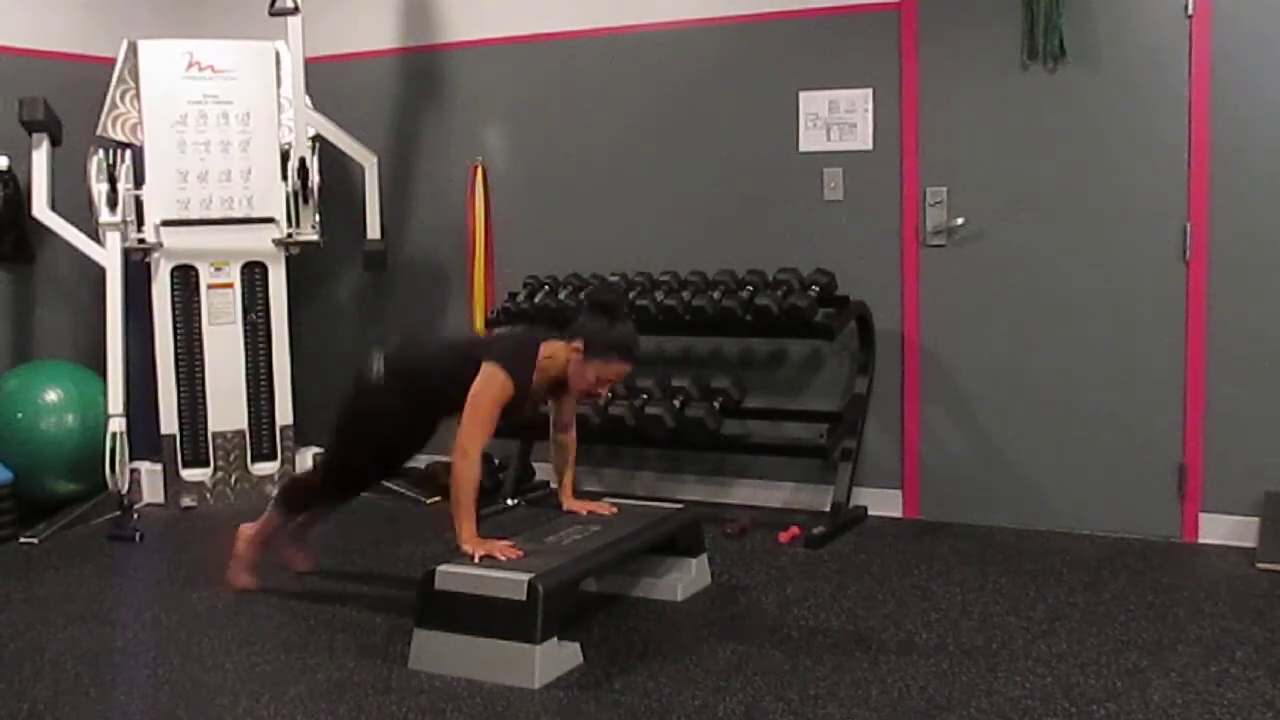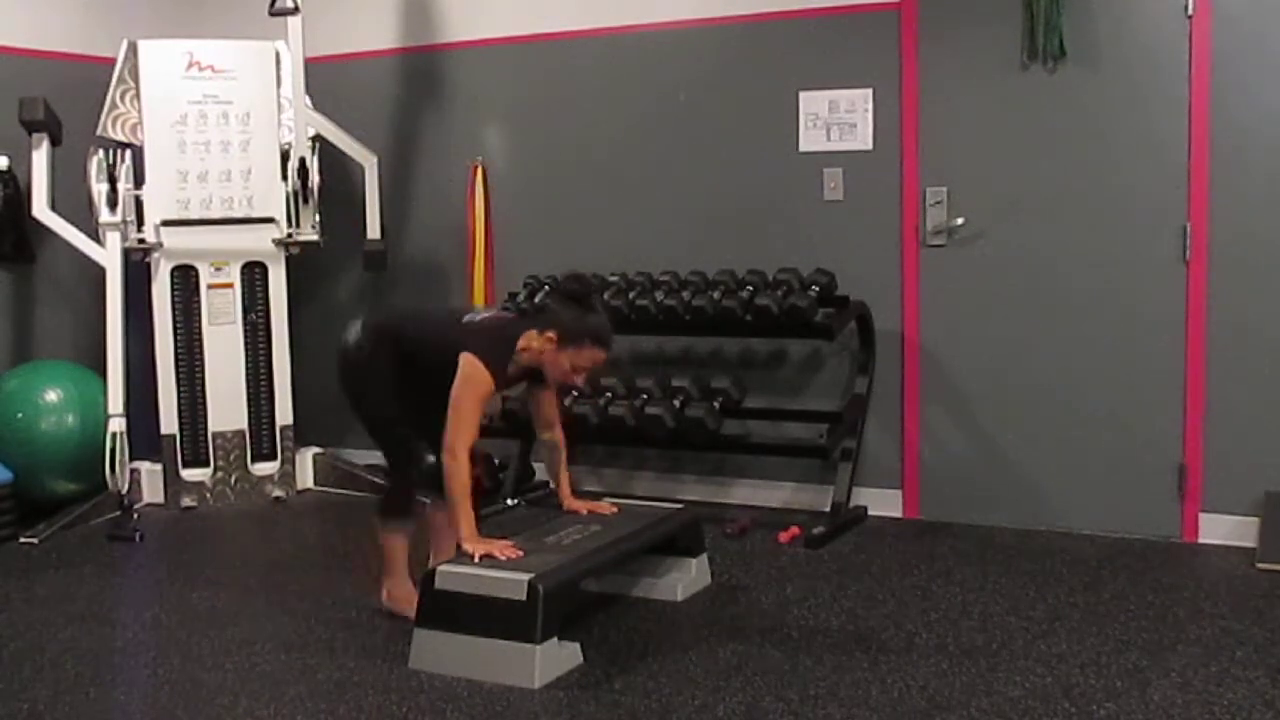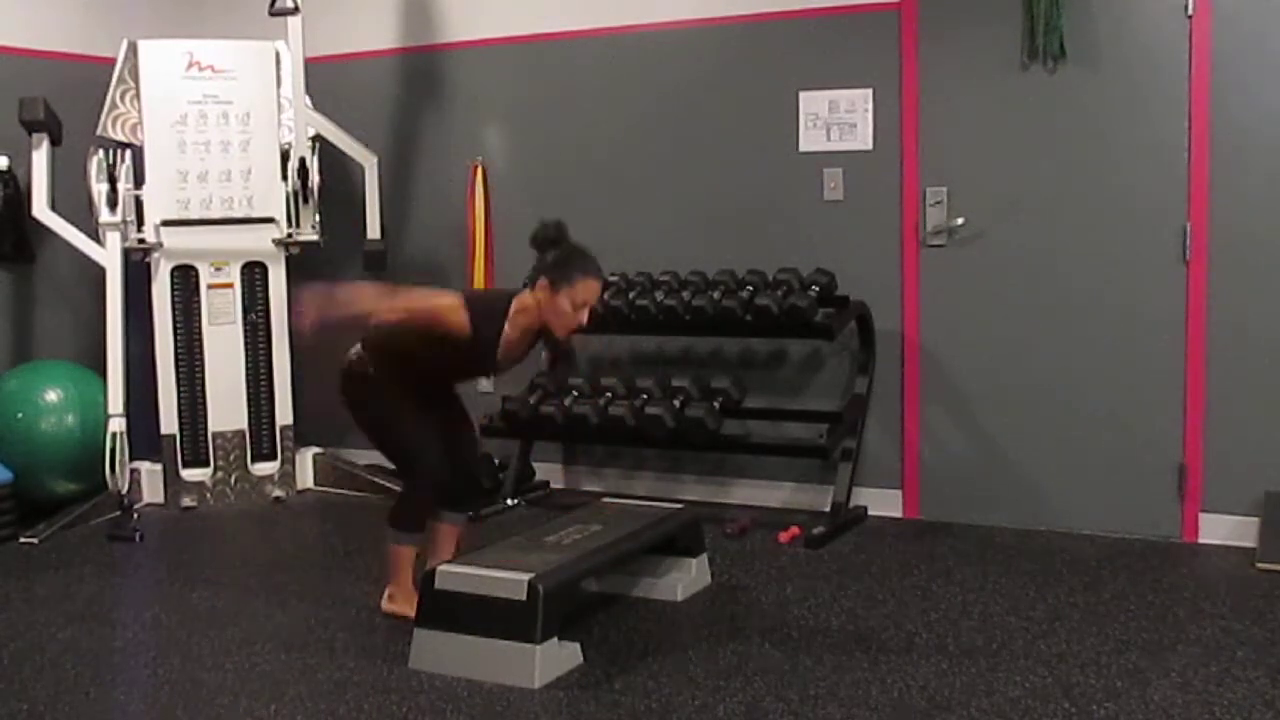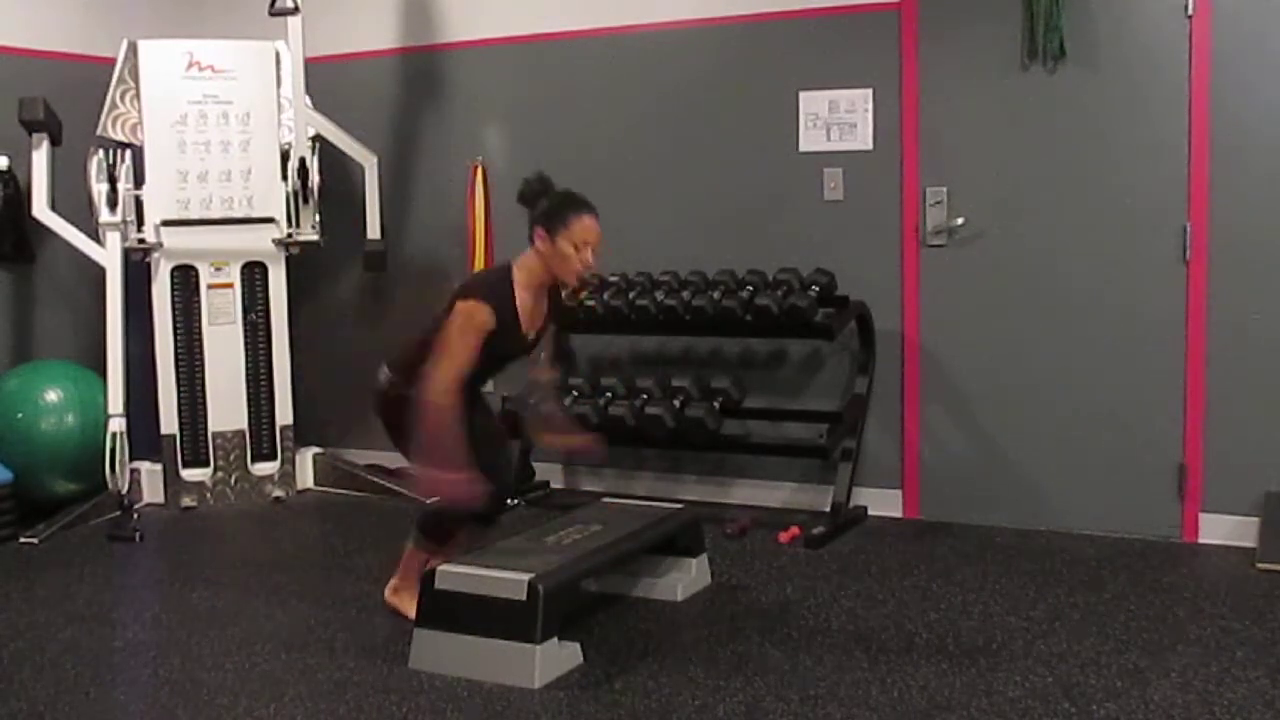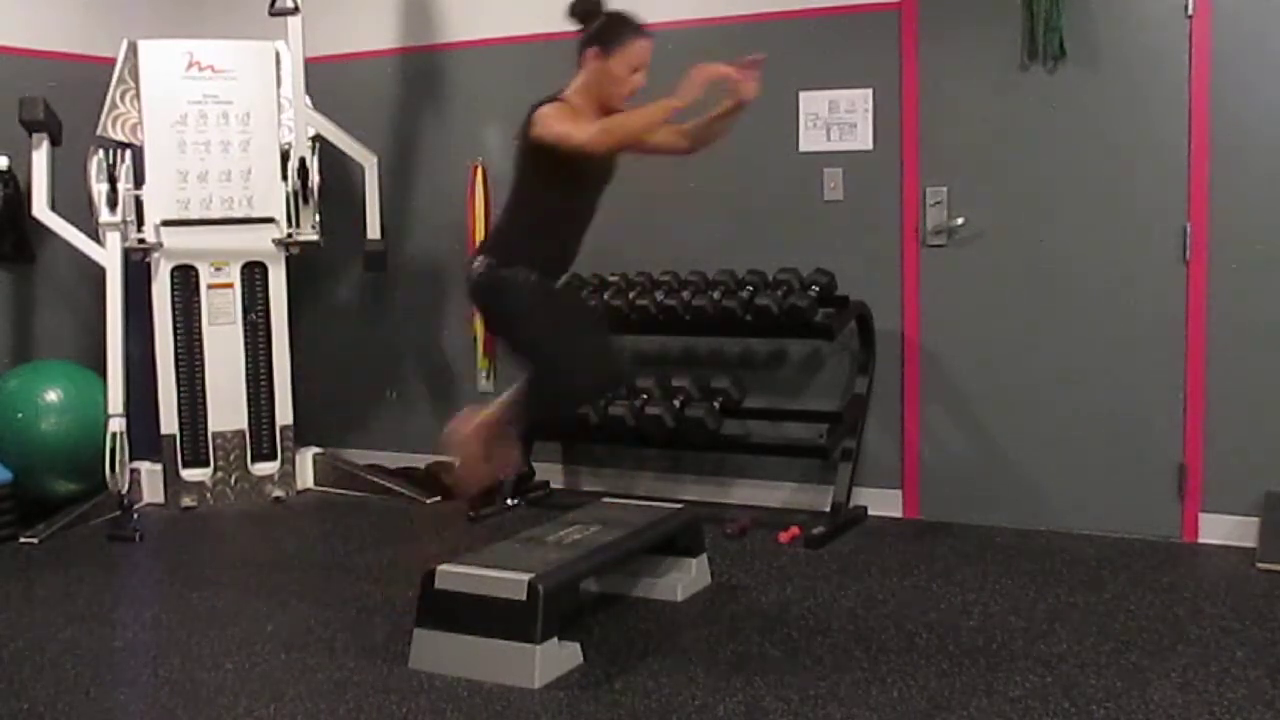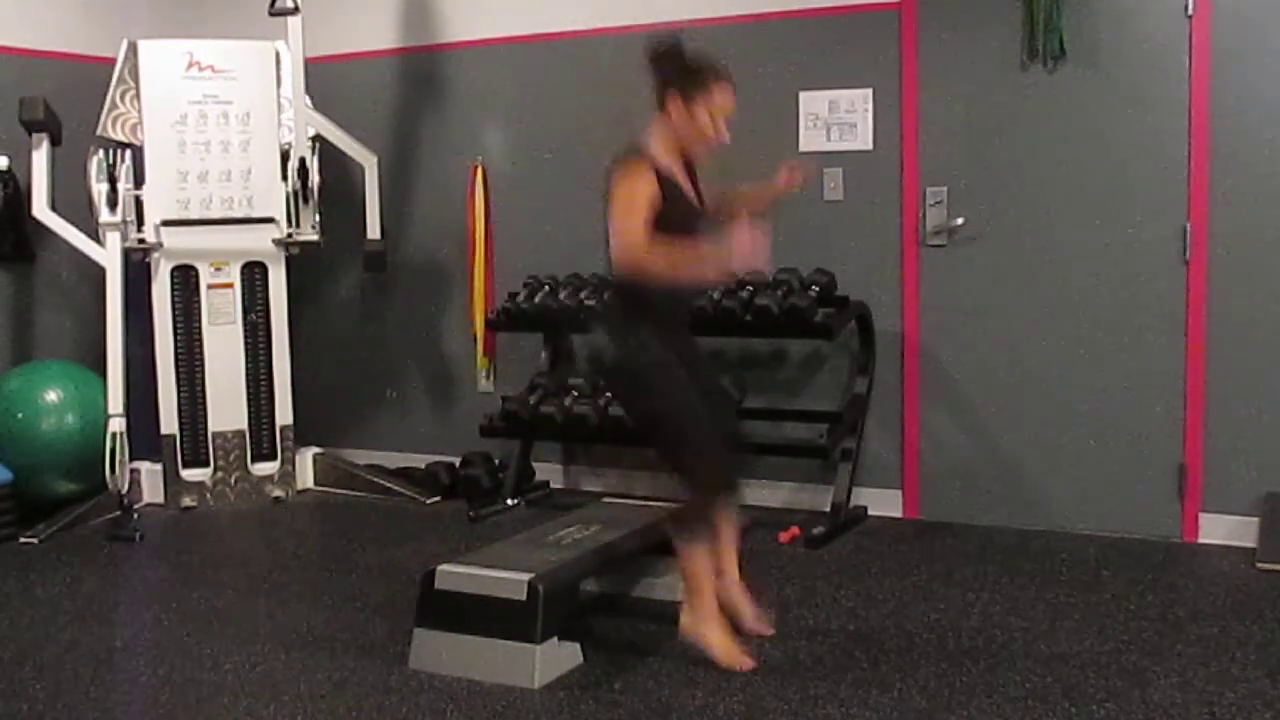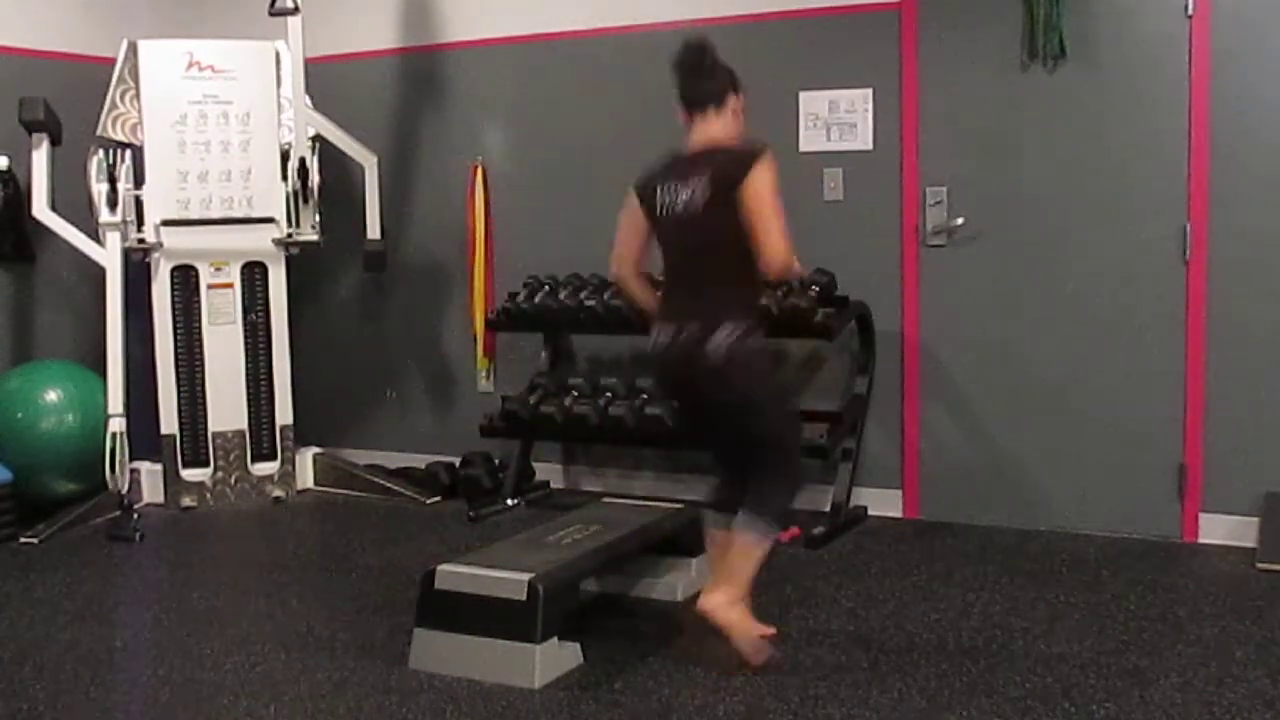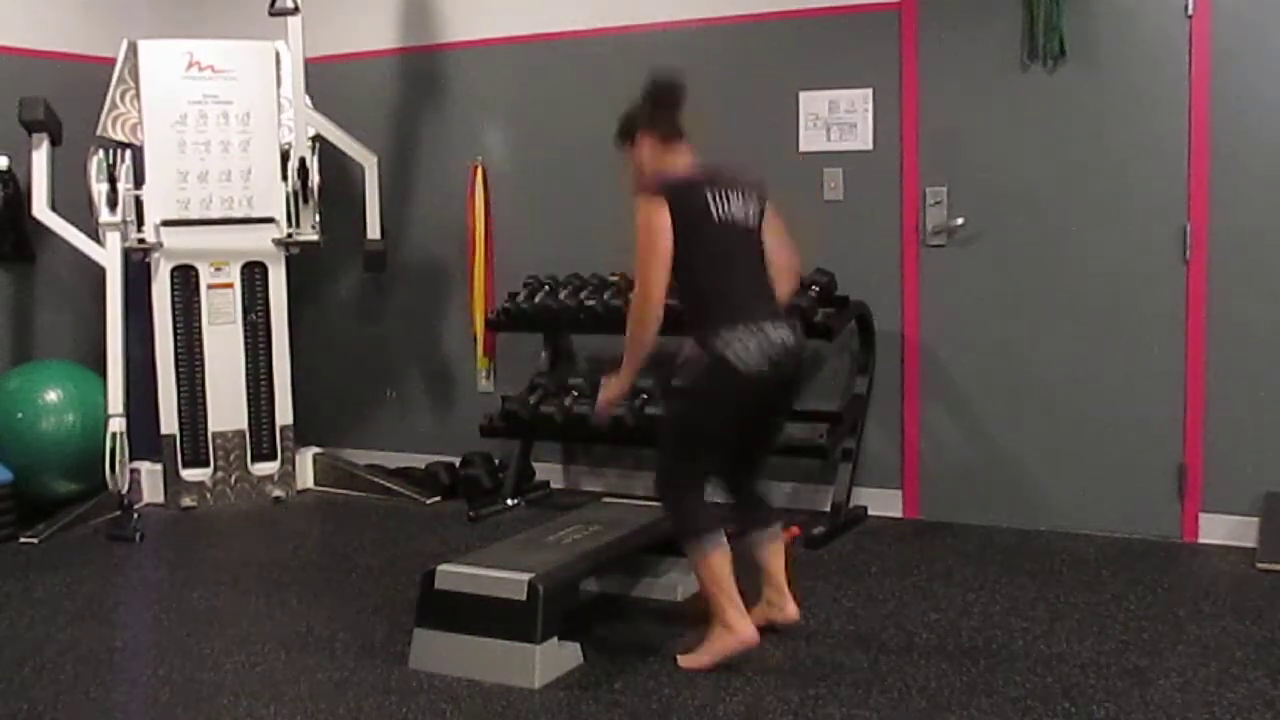
dt=0.3s
person 1, frame 1
left shoulder: (565, 365)
right shoulder: (510, 368)
left elbow: (564, 432)
right elbow: (467, 454)
left wrist: (567, 495)
right wrist: (468, 539)
left hip: (427, 395)
right hip: (391, 387)
left knee: (362, 477)
right knee: (337, 475)
left ankle: (293, 529)
right ankle: (255, 535)
person 1, frame 2
left shoulder: (542, 356)
right shoulder: (487, 355)
left elbow: (550, 430)
right elbow: (456, 451)
left wrist: (568, 495)
right wrist: (469, 536)
left hip: (420, 371)
right hip: (370, 352)
left knee: (451, 475)
right knee: (409, 462)
left ankle: (440, 568)
right ankle: (395, 587)
person 1, frame 3
left shoulder: (537, 328)
right shoulder: (476, 316)
right elbow: (385, 302)
right wrist: (321, 307)
left hip: (427, 381)
right hip: (372, 376)
left knee: (466, 469)
right knee: (425, 472)
right ankle: (397, 592)
person 1, frame 4
left shoulder: (551, 296)
right shoulder: (484, 299)
left elbow: (543, 369)
right elbow: (439, 385)
left wrist: (546, 425)
right wrist: (436, 460)
left hip: (460, 400)
right hip: (409, 394)
left knee: (498, 486)
right knee: (464, 496)
right ankle: (403, 587)
person 1, frame 5
left shoulder: (610, 122)
right shoulder: (552, 117)
left elbow: (683, 143)
right elbow: (597, 139)
left wrist: (734, 103)
right wrist: (685, 93)
left hip: (539, 278)
right hip: (505, 274)
left knee: (600, 369)
right knee: (576, 373)
left ankle: (489, 430)
right ankle: (483, 430)
person 1, frame 6
left shoulder: (684, 171)
right shoulder: (638, 172)
left elbow: (719, 210)
right elbow: (626, 254)
left wrist: (769, 193)
right wrist: (723, 257)
left hip: (674, 344)
right hip: (639, 349)
left knee: (720, 456)
right knee: (709, 463)
left ankle: (726, 589)
right ankle: (701, 613)
person 1, frame 7
left shoulder: (655, 179)
right shoulder: (748, 160)
left elbow: (623, 271)
right elbow: (775, 258)
right wrist: (790, 269)
left hip: (676, 347)
right hip: (726, 343)
left knee: (743, 467)
right knee: (779, 469)
left ankle: (717, 589)
right ankle: (726, 597)
person 1, frame 8
left shoulder: (658, 197)
right shoulder: (744, 188)
left elbow: (648, 303)
left wrist: (623, 380)
left hip: (738, 357)
right hip: (783, 349)
left knee: (679, 482)
right knee: (742, 474)
left ankle: (733, 624)
right ankle: (778, 600)
